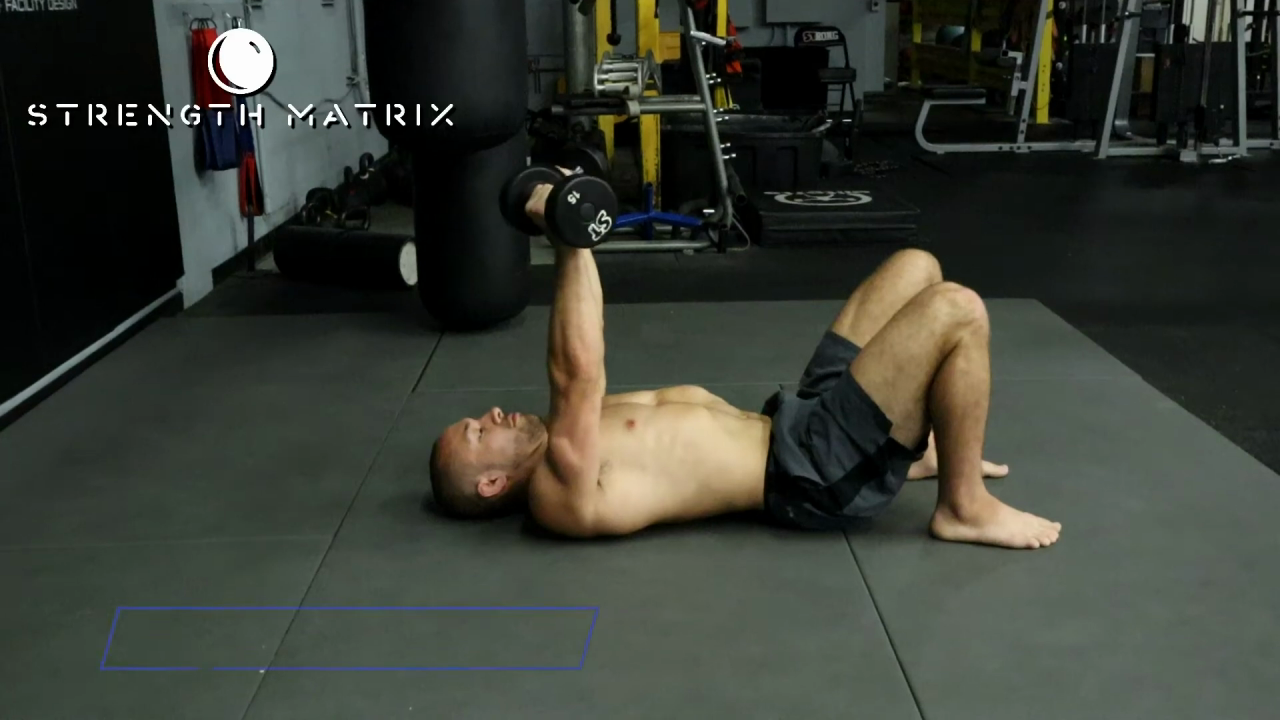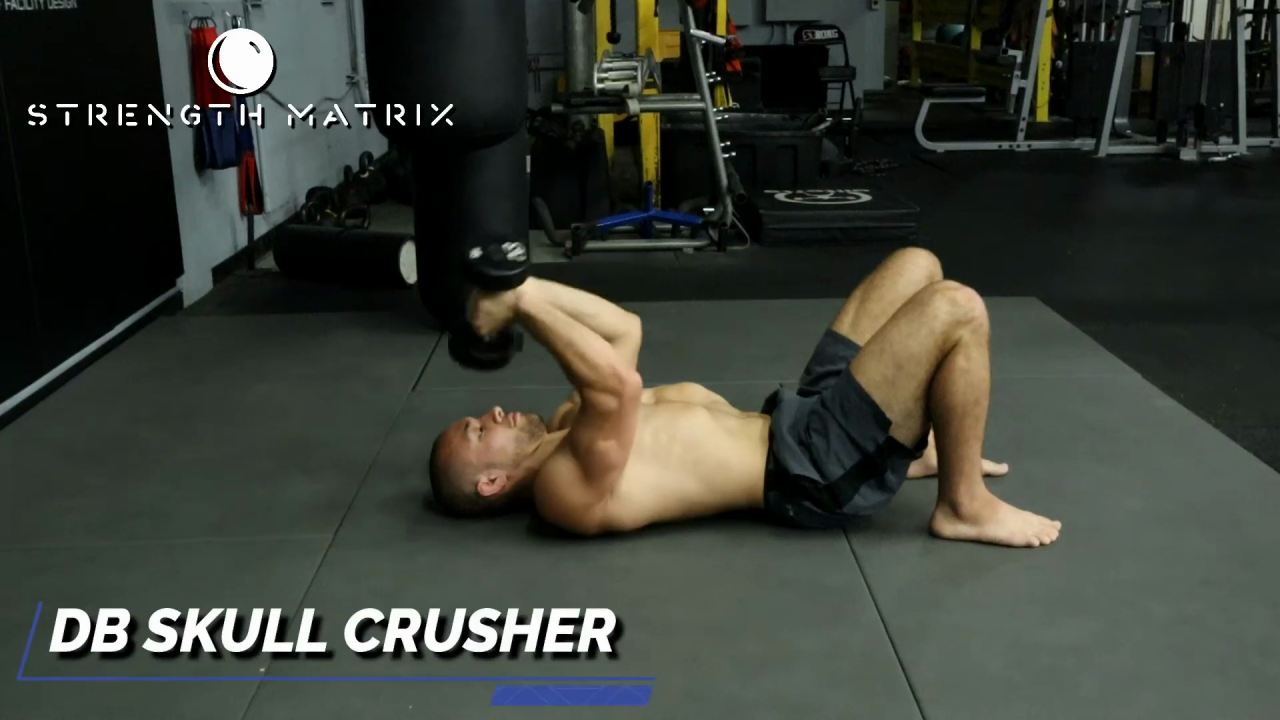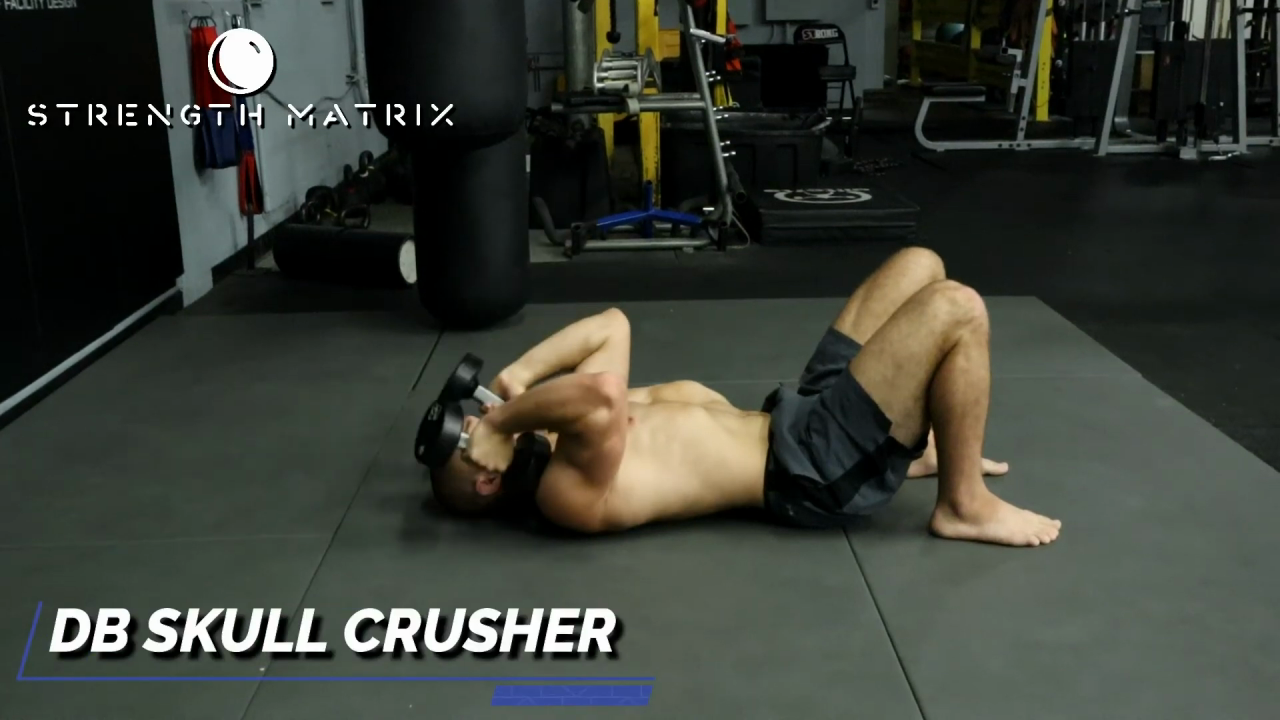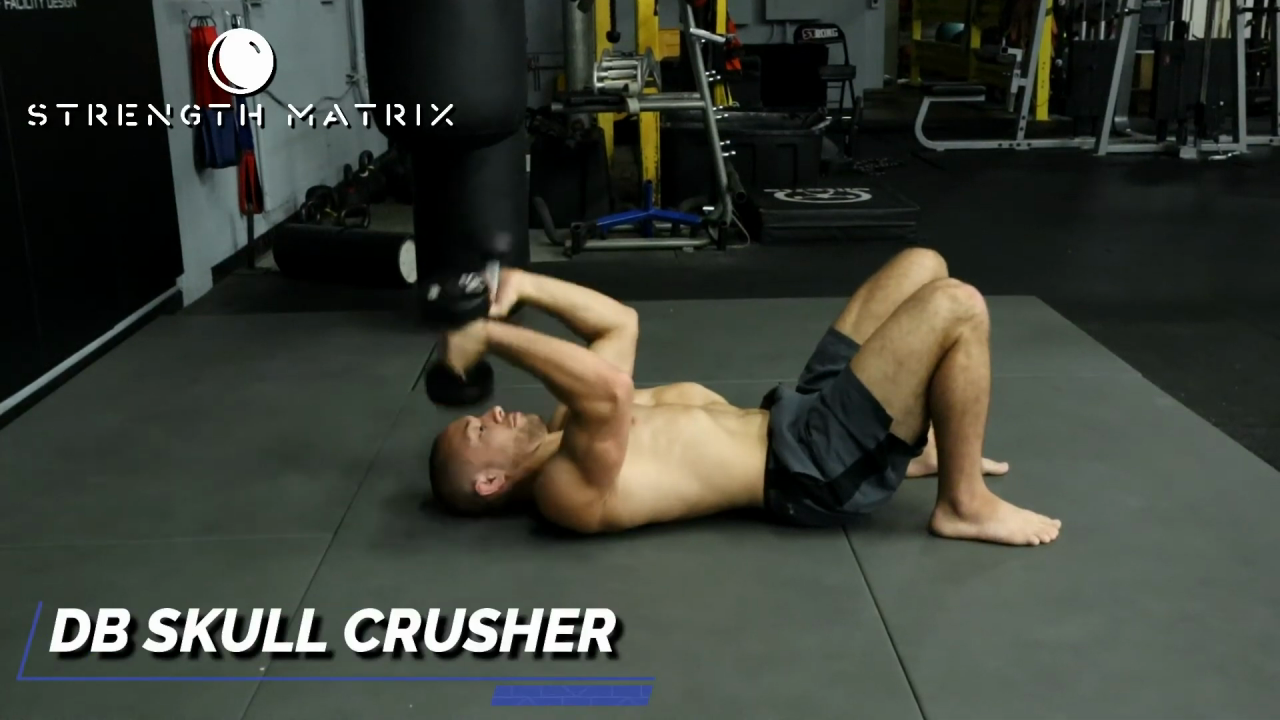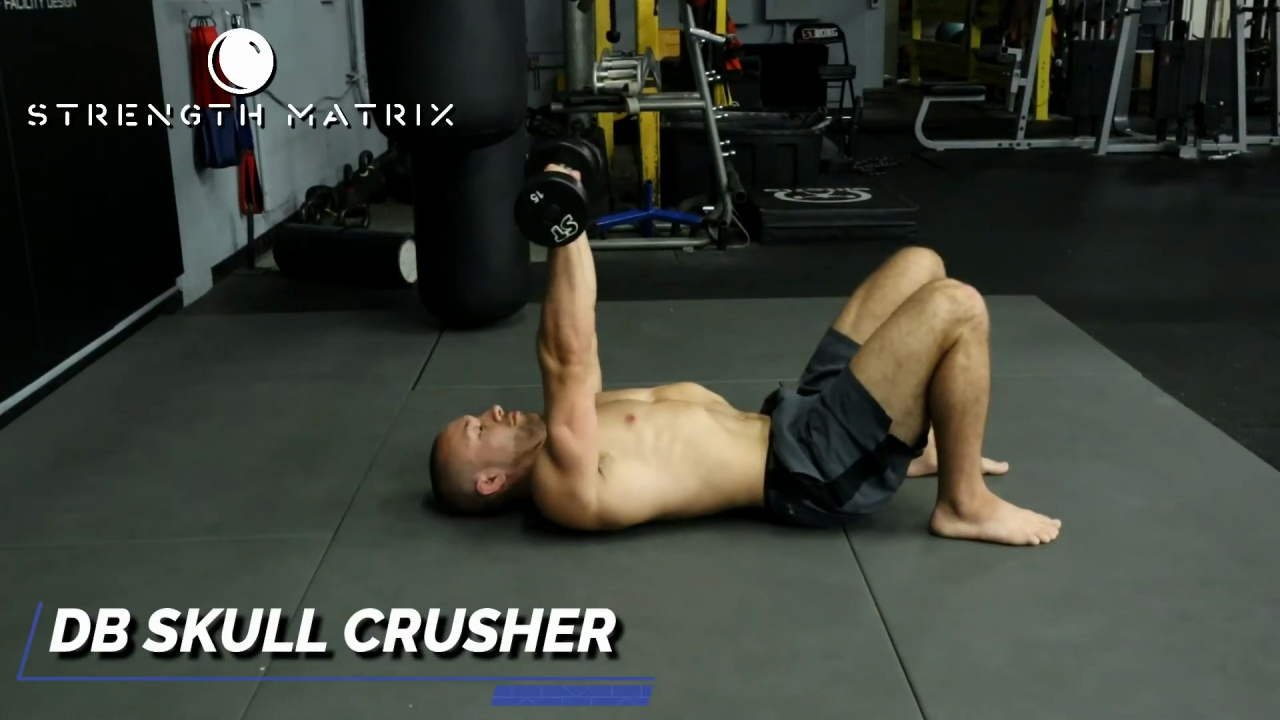
dt=0.7s
person 1, frame 1
left shoulder: (558, 440)
right shoulder: (560, 495)
right elbow: (578, 374)
right wrist: (572, 242)
left hip: (798, 421)
right hip: (818, 471)
left knee: (916, 267)
right knee: (958, 311)
left ankle: (921, 449)
right ankle: (965, 509)
person 1, frame 2
left shoulder: (566, 430)
right shoulder: (568, 491)
left elbow: (625, 332)
right elbow: (622, 386)
left wrist: (522, 296)
right wrist: (523, 302)
left hip: (797, 417)
right hip: (818, 469)
left knee: (916, 265)
right knee: (956, 309)
left ankle: (919, 448)
right ankle: (965, 506)
person 1, frame 3
left shoulder: (564, 441)
right shoulder: (568, 492)
left elbow: (613, 327)
right elbow: (602, 392)
left wrist: (518, 374)
right wrist: (508, 421)
left hip: (799, 418)
right hip: (819, 469)
left knee: (920, 265)
right knee: (957, 308)
left ankle: (921, 447)
right ankle: (965, 507)
person 1, frame 4
left shoulder: (568, 434)
right shoulder: (568, 490)
left elbow: (622, 322)
right elbow: (612, 387)
left wrist: (521, 283)
right wrist: (496, 334)
left hip: (800, 415)
right hip: (819, 468)
left knee: (923, 265)
right knee: (957, 306)
left ankle: (920, 447)
right ankle: (964, 504)
person 1, frame 5
left shoulder: (563, 439)
right shoulder: (565, 486)
left elbow: (572, 362)
right elbow: (567, 358)
left hip: (795, 419)
right hip: (817, 466)
left knee: (920, 264)
right knee: (958, 307)
left ankle: (920, 444)
right ankle: (965, 504)
